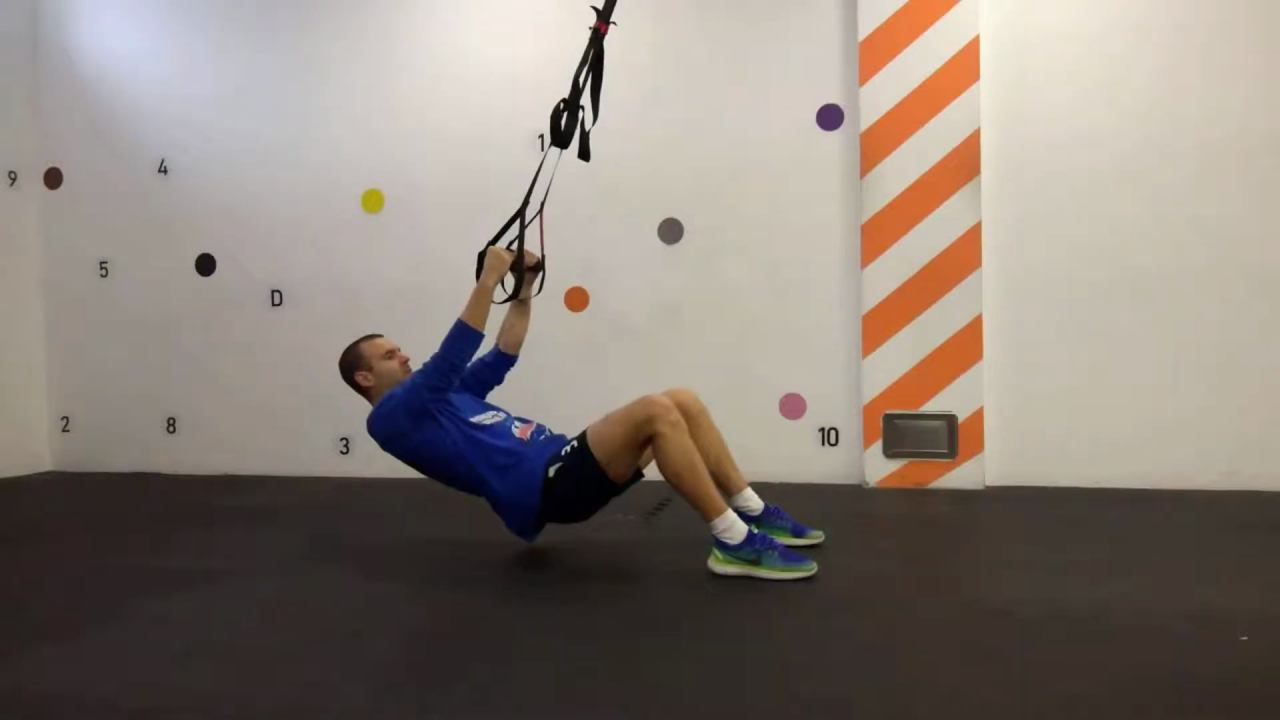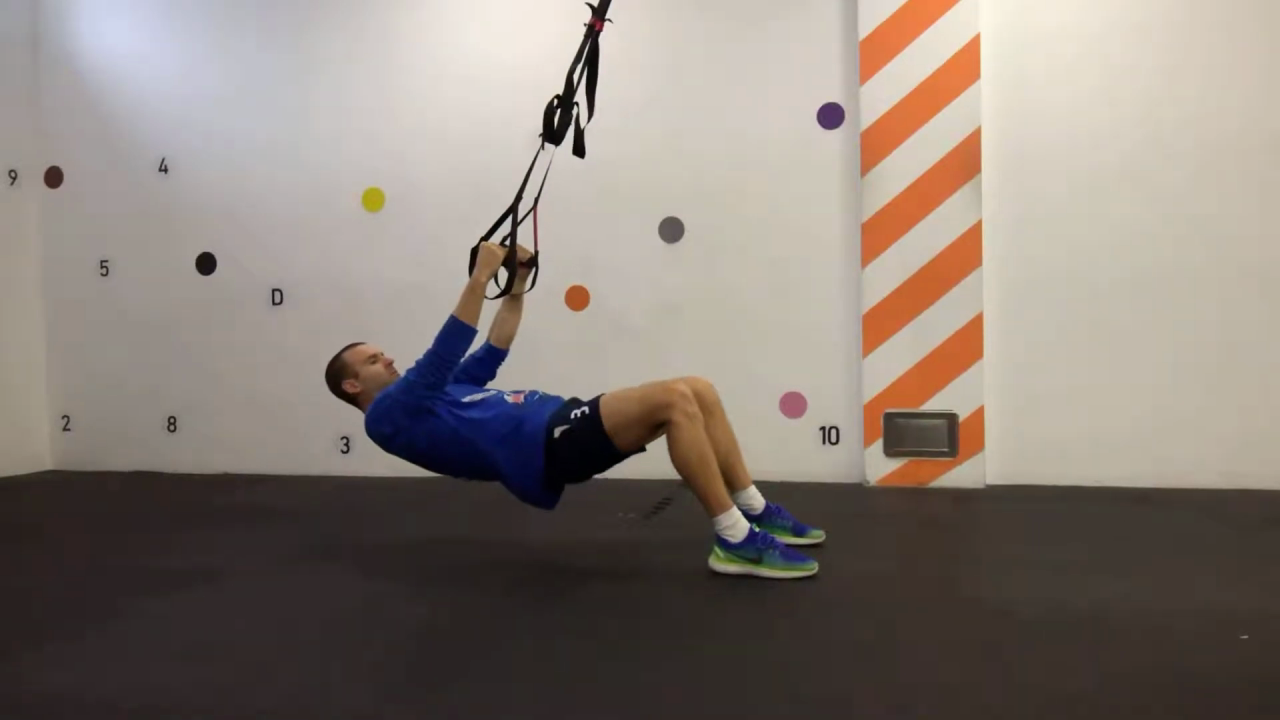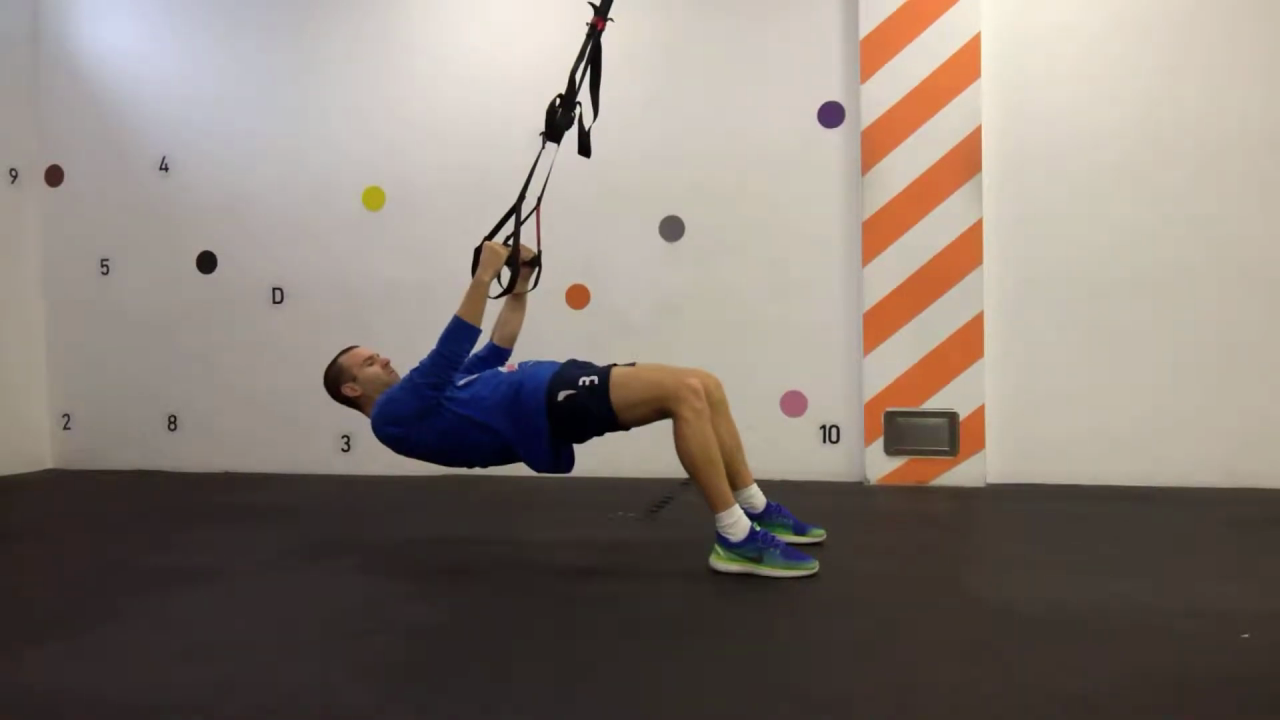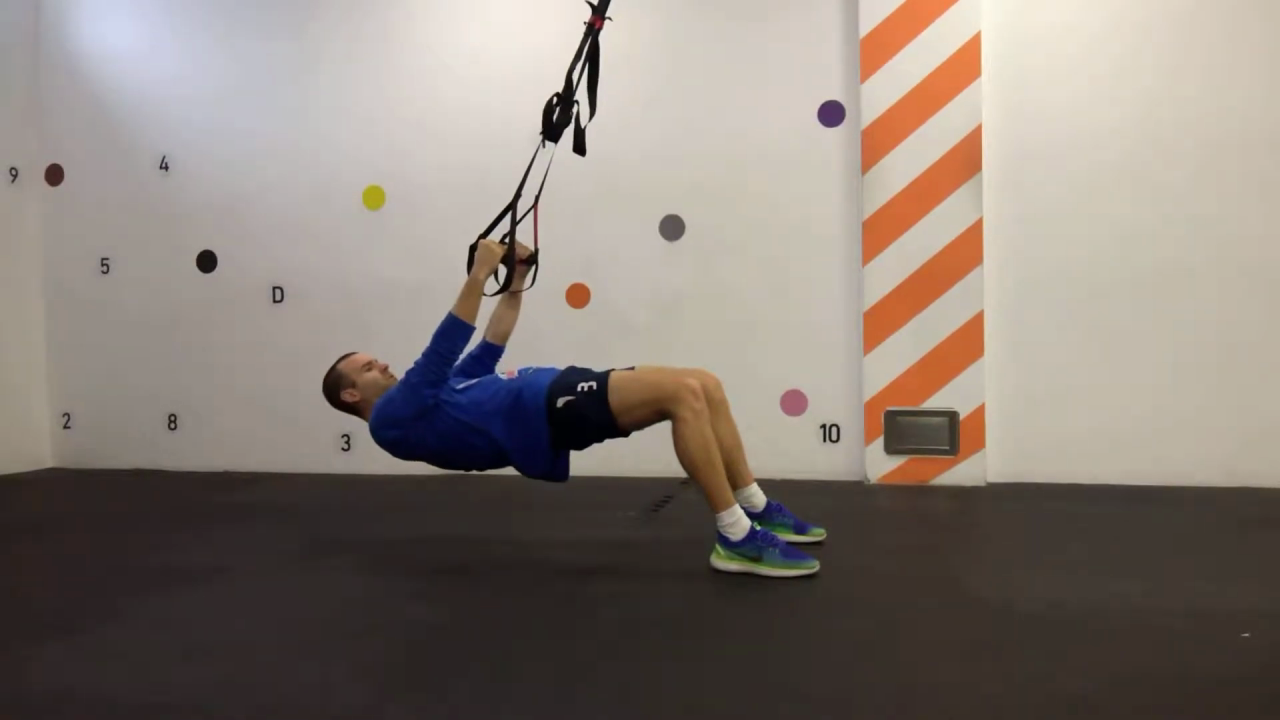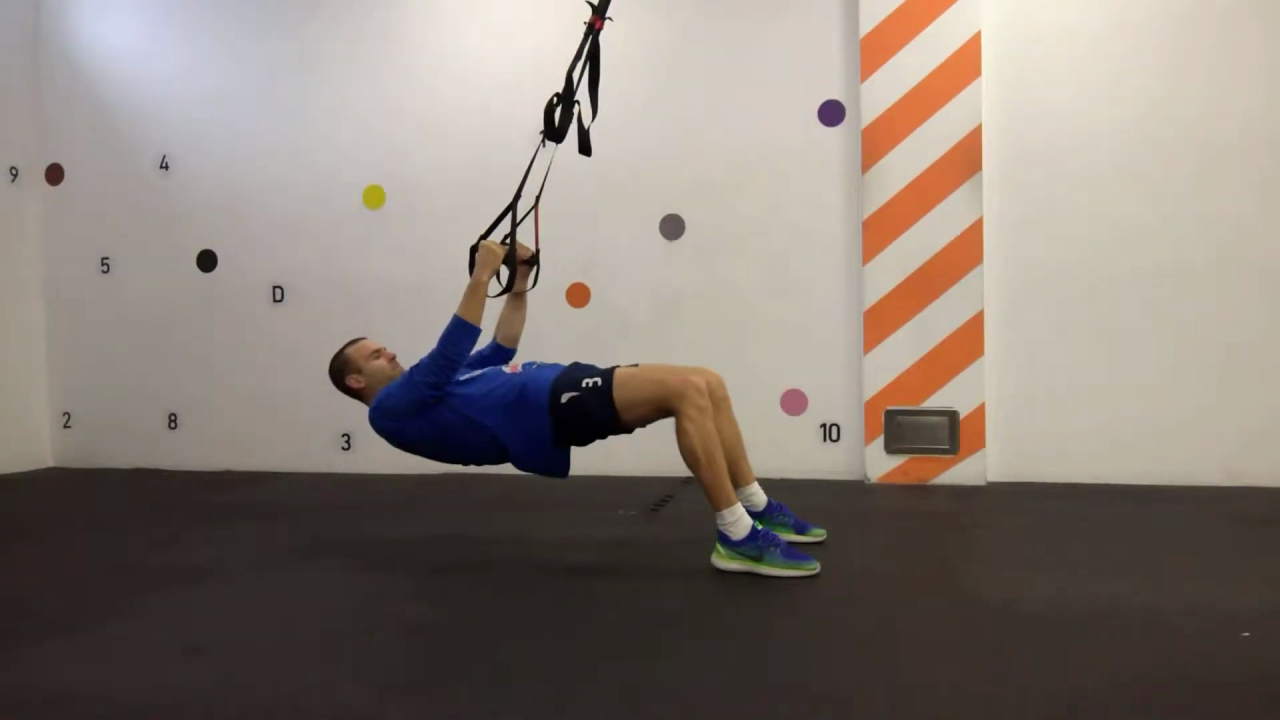
dt=0.4s
person 1, frame 1
left shoulder: (438, 398)
right shoulder: (392, 419)
left elbow: (500, 360)
right elbow: (449, 361)
left wrist: (523, 290)
right wrist: (486, 283)
left hip: (557, 465)
right hip: (543, 487)
left knee: (681, 401)
right knee: (655, 411)
left ankle: (756, 514)
right ankle: (735, 542)
person 1, frame 2
left shoulder: (427, 396)
right shoulder: (388, 418)
left elbow: (491, 355)
right elbow: (442, 356)
left wrist: (516, 286)
right wrist: (478, 279)
left hip: (558, 426)
right hip: (544, 446)
left knee: (698, 391)
right knee: (675, 399)
left ankle: (756, 511)
right ankle: (736, 539)
person 1, frame 3
left shoulder: (425, 398)
right shoulder: (394, 418)
left elbow: (494, 353)
right elbow: (446, 357)
left wrist: (519, 284)
right wrist: (483, 277)
left hip: (558, 389)
right hip: (548, 406)
left knee: (704, 386)
right knee: (686, 392)
left ankle: (756, 510)
right ankle: (736, 538)
person 1, frame 4
left shoulder: (427, 398)
right shoulder: (393, 421)
left elbow: (487, 350)
right elbow: (440, 353)
left wrist: (515, 282)
right wrist: (478, 275)
left hip: (556, 395)
right hip: (546, 414)
left knee: (704, 386)
right knee: (684, 393)
left ankle: (757, 511)
right ankle: (737, 538)
person 1, frame 5
left shoulder: (426, 392)
right shoulder: (392, 411)
left elbow: (499, 351)
right elbow: (447, 354)
left wrist: (518, 283)
right wrist: (480, 277)
left hip: (559, 389)
right hip: (548, 409)
left knee: (707, 384)
right knee: (689, 390)
left ankle: (758, 510)
right ankle: (738, 536)
